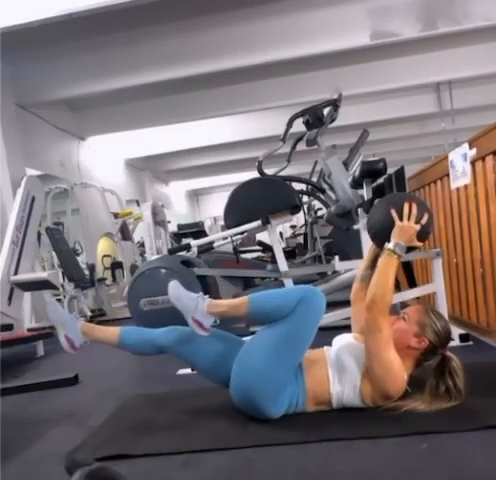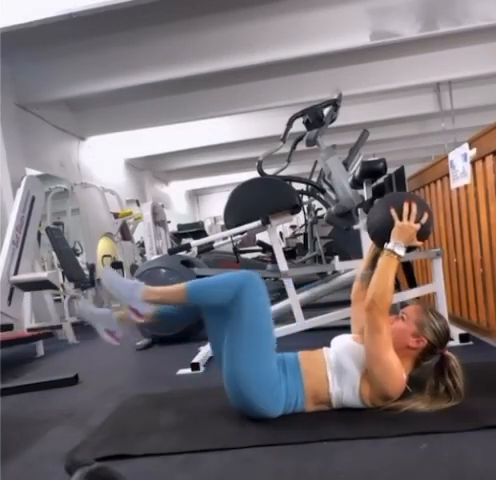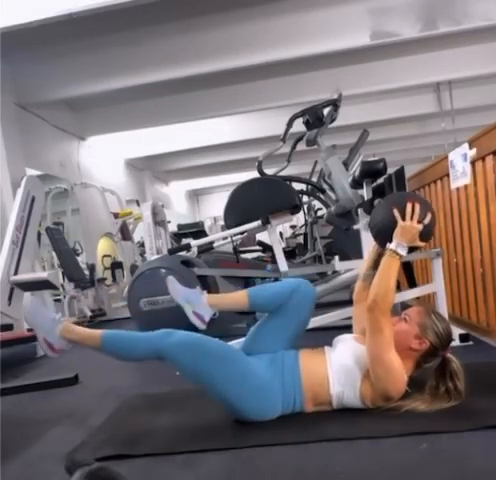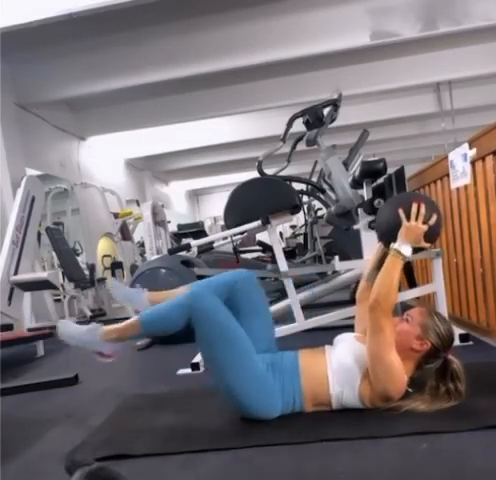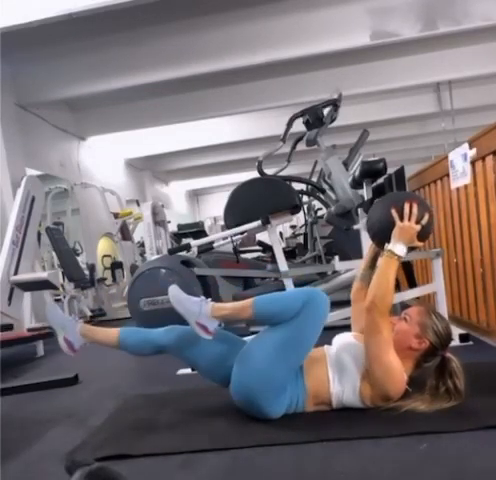
dt=0.5s
person 1, frame 1
left shoulder: (391, 378)
right shoulder: (372, 349)
left elbow: (374, 310)
right elbow: (360, 298)
left wrist: (396, 246)
right wrist: (377, 247)
left hip: (262, 390)
right hip: (256, 375)
left knee: (310, 296)
right knee: (174, 336)
left ankle: (209, 308)
right ankle: (82, 332)
person 1, frame 2
left shoulder: (390, 380)
right shoulder: (374, 348)
left elbow: (373, 309)
right elbow: (360, 298)
left wrist: (396, 247)
right wrist: (378, 245)
left hip: (261, 392)
right hip: (266, 375)
left knee: (247, 283)
right knee: (215, 299)
left ankle: (146, 297)
right ankle: (121, 321)
person 1, frame 3
left shoulder: (390, 380)
right shoulder: (372, 349)
left elbow: (376, 309)
right elbow: (361, 298)
left wrist: (399, 247)
right wrist: (380, 246)
left hip: (260, 392)
right hip: (263, 367)
left knee: (168, 341)
right knee: (302, 290)
left ankle: (65, 334)
right ankle: (206, 305)
person 1, frame 4
left shoulder: (391, 379)
right shoulder: (371, 349)
left elbow: (377, 309)
right elbow: (365, 296)
left wrist: (402, 248)
right wrist: (385, 245)
left hip: (261, 392)
right hip: (267, 367)
left knee: (203, 297)
right knee: (240, 281)
left ankle: (105, 337)
right ankle: (151, 301)
person 1, frame 5
left shoulder: (390, 379)
right shoulder: (372, 349)
left elbow: (374, 311)
right elbow: (360, 298)
left wrist: (397, 248)
right wrist: (376, 245)
left hip: (262, 390)
right hip: (254, 374)
left knee: (315, 299)
right knee: (173, 335)
left ankle: (212, 312)
right ankle: (82, 334)
